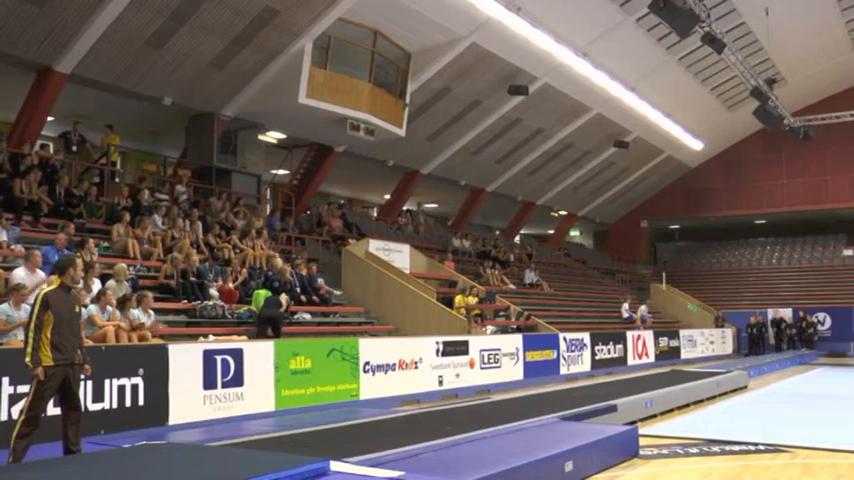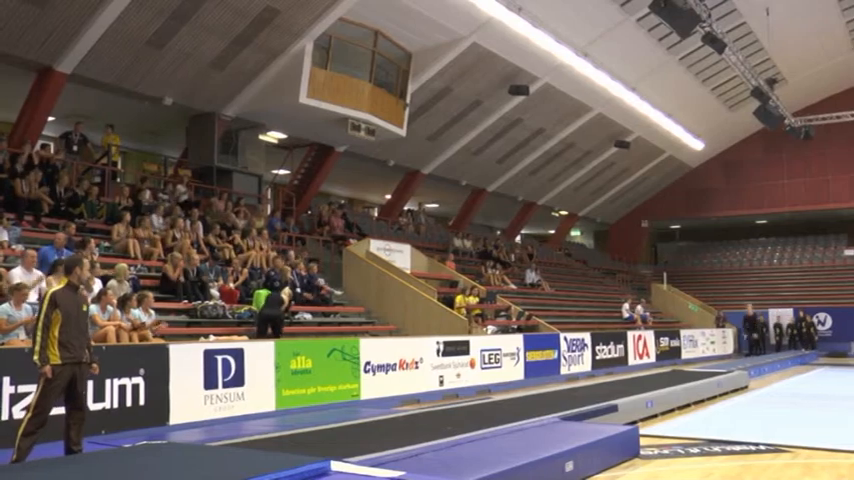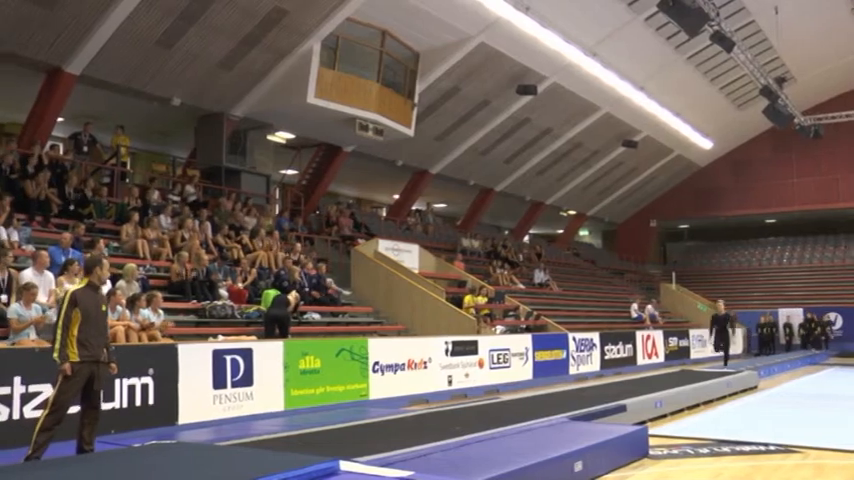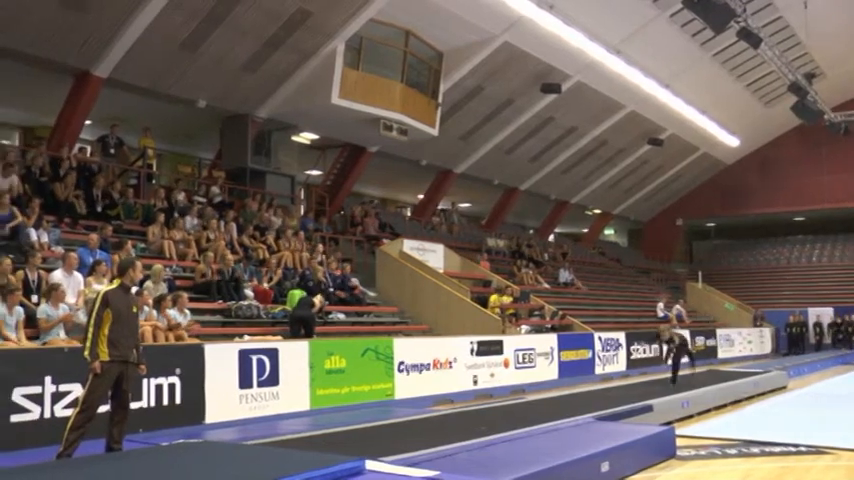
dt=0.7s
person 1, frame 1
left shoulder: (74, 299)
right shoulder: (47, 296)
right elbow: (33, 330)
left wrist: (84, 360)
right wrist: (34, 363)
left hip: (72, 365)
right hip: (50, 365)
left knee: (73, 411)
right knee: (32, 413)
left ankle: (73, 453)
right ankle: (14, 459)
person 1, frame 2
left shoulder: (82, 299)
right shoulder: (55, 295)
right elbow: (41, 329)
left wrist: (91, 359)
right wrist: (42, 361)
left hip: (79, 364)
right hip: (57, 363)
left knee: (77, 410)
right knee: (39, 411)
left ankle: (74, 452)
right ankle: (18, 458)
person 1, frame 3
left shoulder: (101, 298)
right shoulder: (75, 294)
right elbow: (61, 327)
left wrist: (110, 358)
right wrist: (62, 359)
left hip: (97, 363)
right hip: (76, 362)
left knee: (92, 409)
right knee: (57, 408)
left ankle: (85, 450)
right ankle: (34, 455)
person 1, frame 4
left shoulder: (133, 300)
right shoulder: (107, 294)
right elbow: (93, 326)
left wrist: (139, 359)
right wrist: (92, 357)
left hip: (127, 362)
right hip: (106, 360)
left knee: (121, 408)
right knee: (88, 406)
left ankle: (114, 448)
right ankle: (65, 452)
